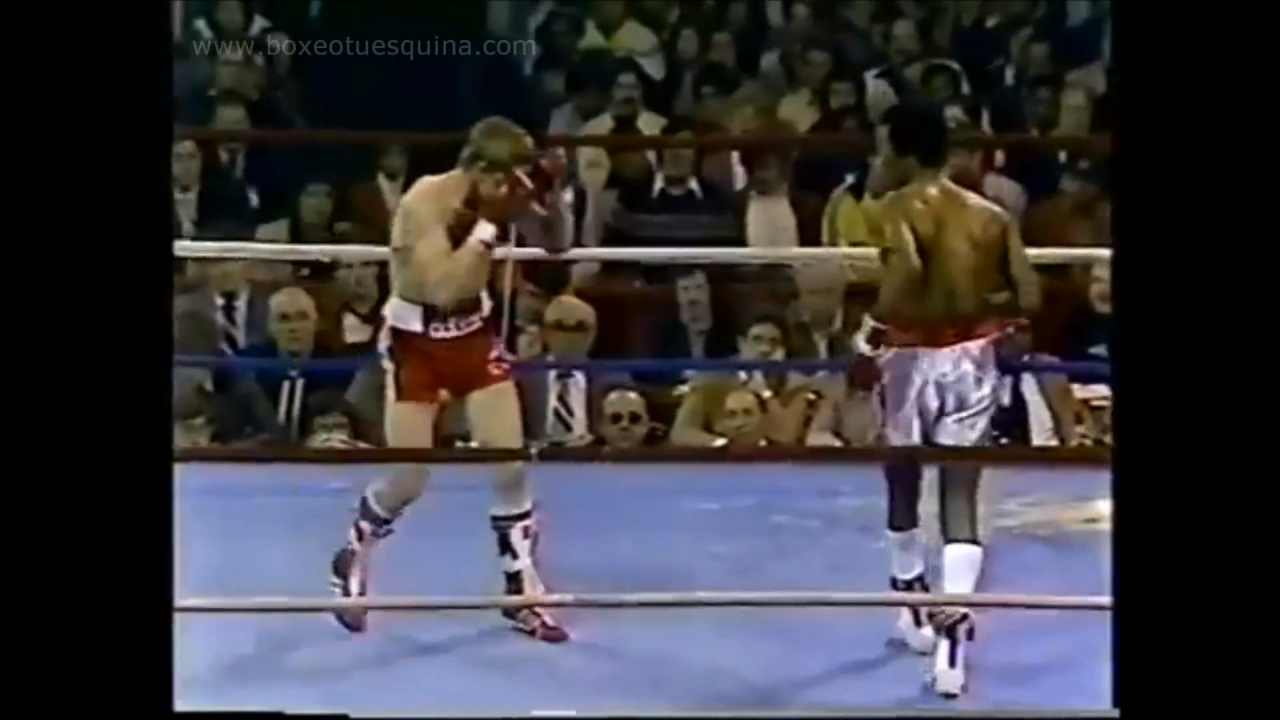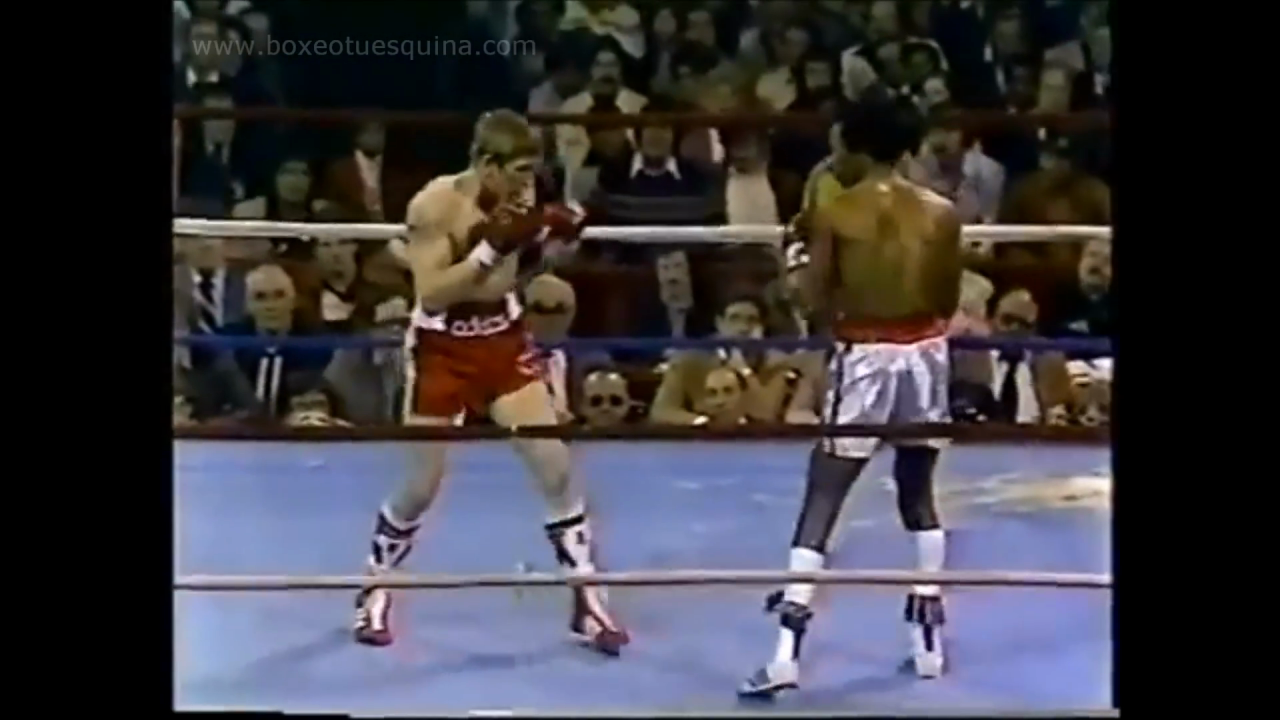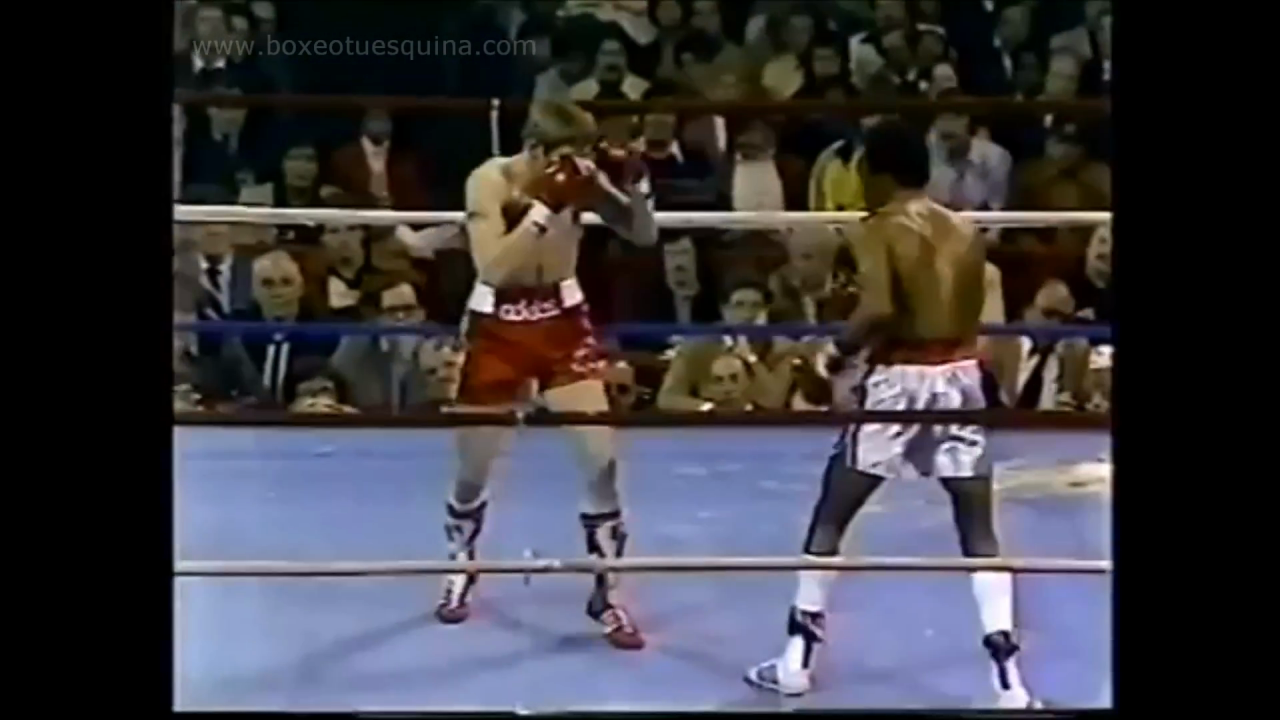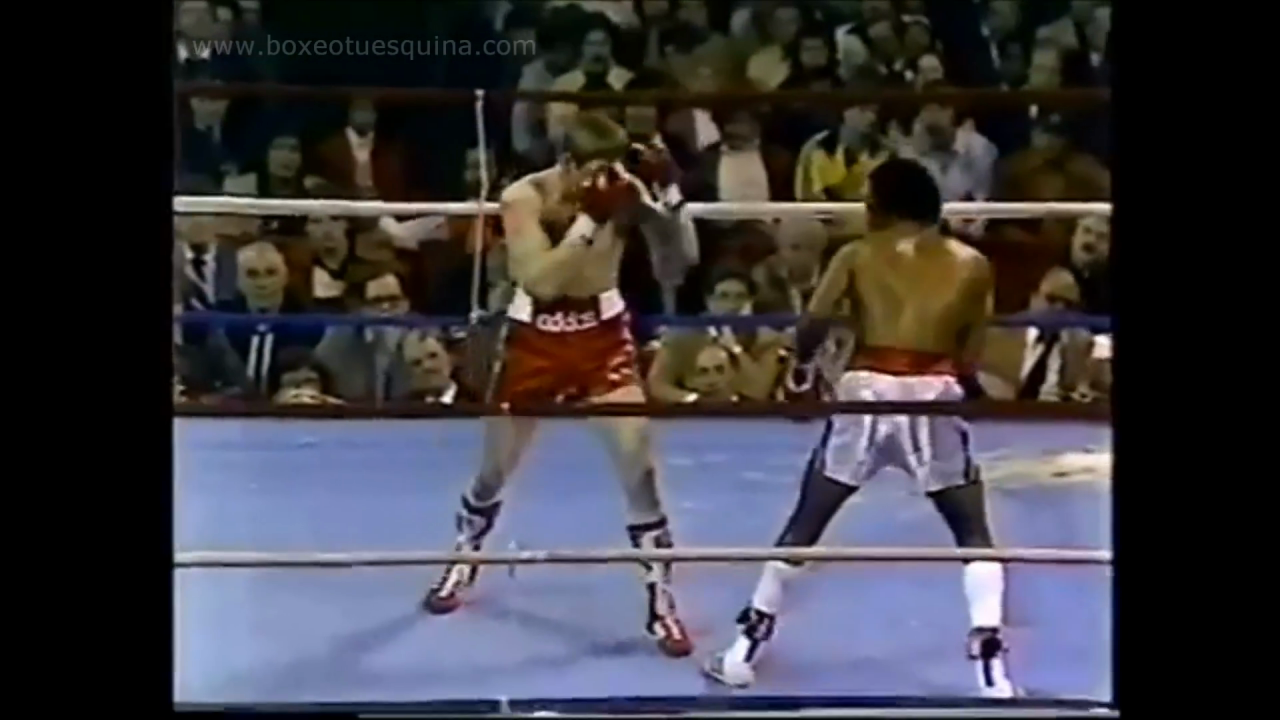
dt=0.4s
person 1, frame 1
left shoulder: (896, 210)
right shoulder: (991, 215)
left elbow: (904, 272)
right elbow: (1029, 299)
left wrist: (869, 338)
left hip: (914, 359)
right hip: (972, 359)
left knee: (902, 490)
right knee: (959, 502)
left ankle: (916, 613)
right ankle: (951, 649)
person 1, frame 2
left shoulder: (838, 212)
right shoulder: (942, 212)
left elbow: (818, 299)
right elbow: (948, 301)
left wrist: (809, 271)
left hip: (866, 359)
right hip: (926, 353)
left knee: (821, 501)
right knee: (918, 500)
left ankle: (789, 650)
right ankle: (928, 639)
person 1, frame 3
left shoulder: (878, 231)
right shoulder: (966, 234)
left elbow: (878, 310)
right elbow: (969, 320)
left wrist: (836, 357)
left hip: (897, 380)
right hip: (959, 379)
left knee: (830, 519)
right knee: (980, 535)
left ankle: (796, 659)
right ankle: (1006, 671)
person 1, frame 4
left shoulder: (858, 254)
right shoulder: (972, 263)
left elbow: (817, 316)
right elbow: (971, 355)
left wrist: (800, 370)
left hip: (865, 389)
right hip: (933, 394)
left knee: (804, 525)
right knee: (974, 535)
left ankle: (742, 651)
right ankle: (991, 667)
person 2, frame 1
left shoulder: (494, 190)
right shoulder: (425, 201)
right elbow: (442, 289)
left wrist: (549, 194)
right wrist: (490, 224)
left hip: (475, 334)
right hip: (413, 342)
left knee: (512, 471)
right knee: (409, 482)
left ankle: (525, 595)
right ankle: (354, 559)
person 2, frame 2
left shoulder: (519, 201)
right shoulder: (434, 203)
left elbow: (513, 268)
right elbow: (430, 295)
left wrist: (556, 237)
right wrist: (489, 248)
left hip: (504, 336)
right hip: (442, 345)
left knee: (556, 470)
right knee: (421, 486)
left ankle: (587, 602)
right ankle: (376, 594)
person 2, frame 3
left shoulder: (582, 178)
right shoulder: (488, 182)
left elbow: (645, 237)
right elbow: (495, 268)
left wrist: (635, 185)
right wrist: (545, 206)
left hip: (563, 323)
right hip: (496, 327)
left knee: (602, 460)
right knee: (473, 469)
left ankle: (606, 594)
right ankle: (462, 572)
person 2, frame 4
left shoulder: (623, 191)
right shoulder: (523, 199)
left elbow: (683, 256)
right elbow: (543, 282)
left wrist: (665, 196)
right wrist: (588, 221)
left hip: (603, 334)
right hip: (535, 337)
left knee: (639, 470)
right knee: (494, 470)
left ankle: (661, 604)
right ankle: (462, 563)
